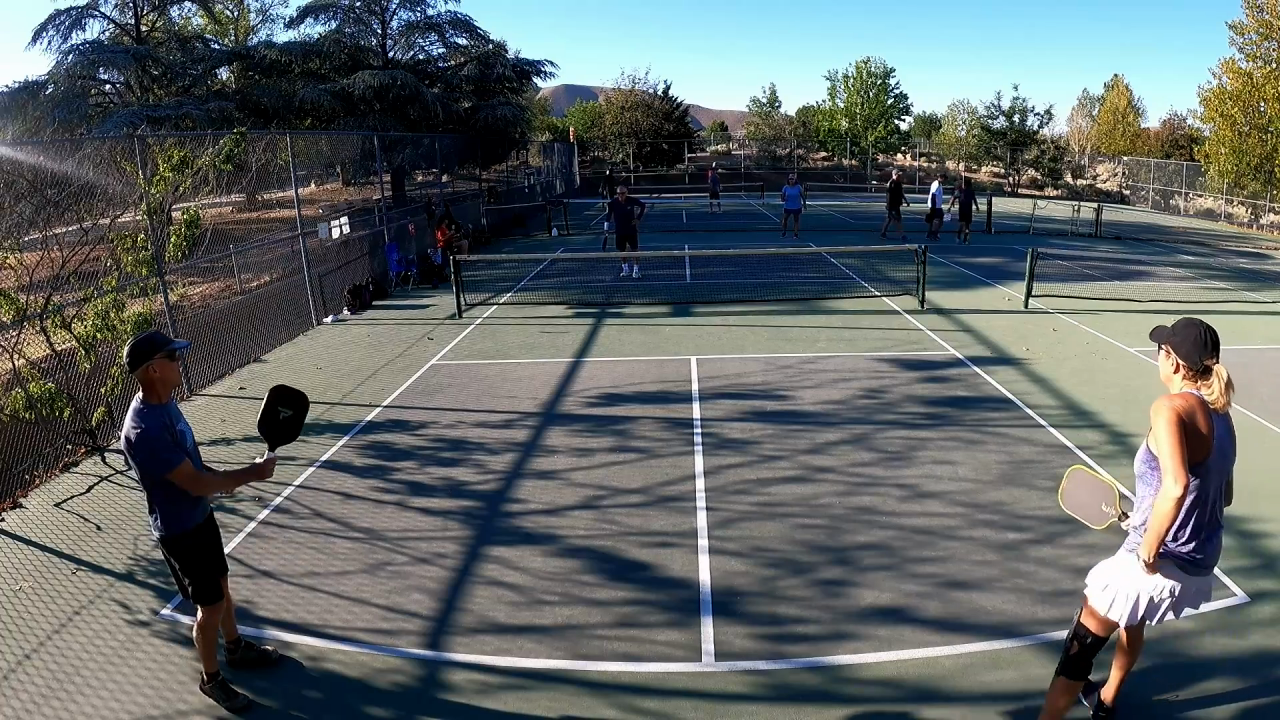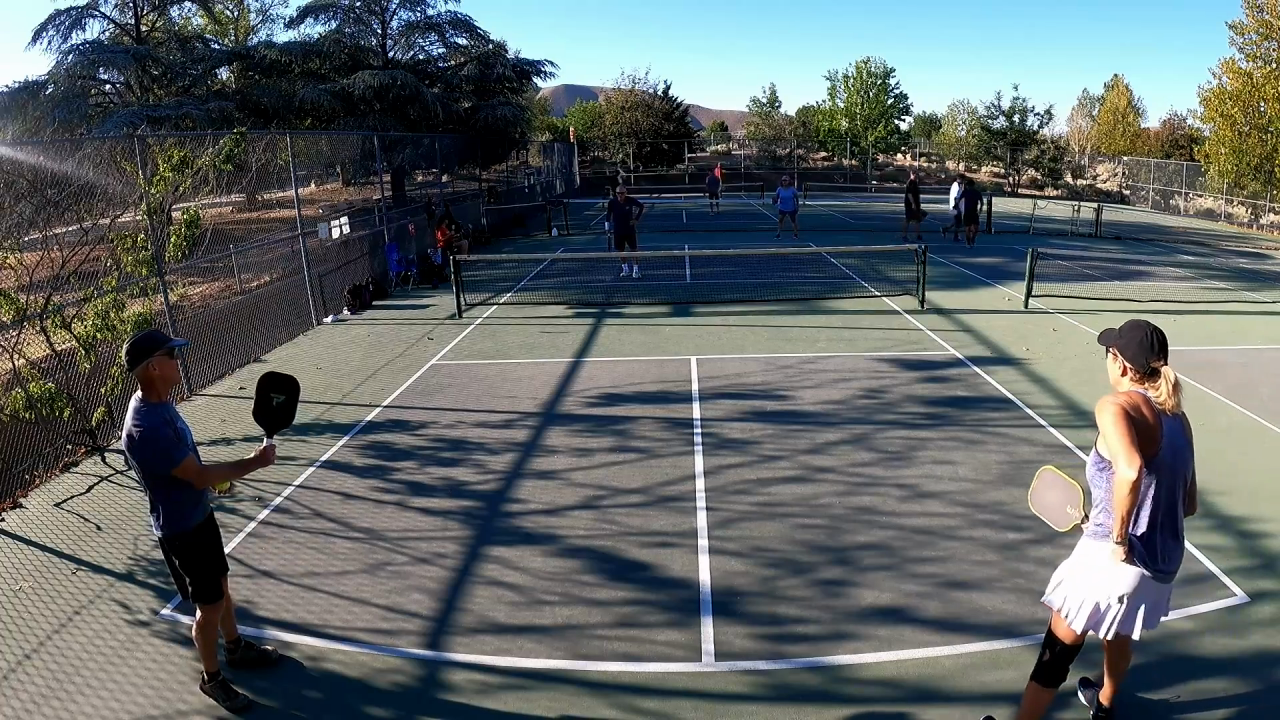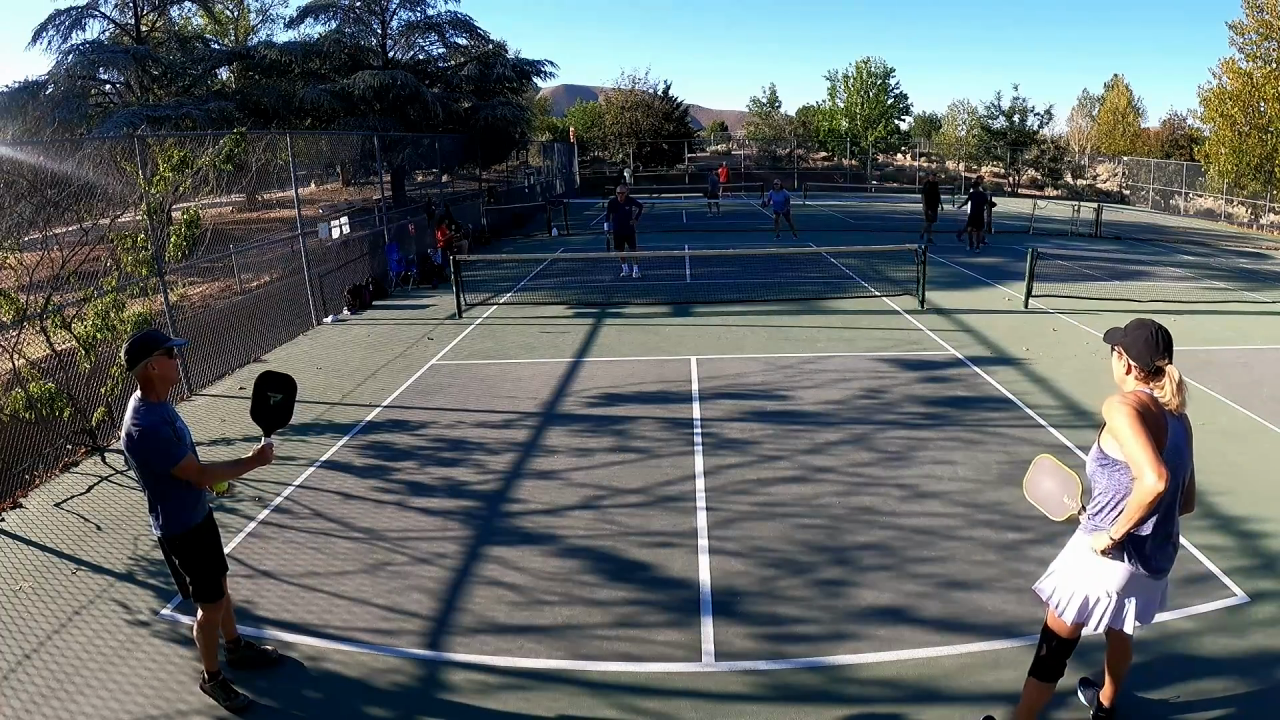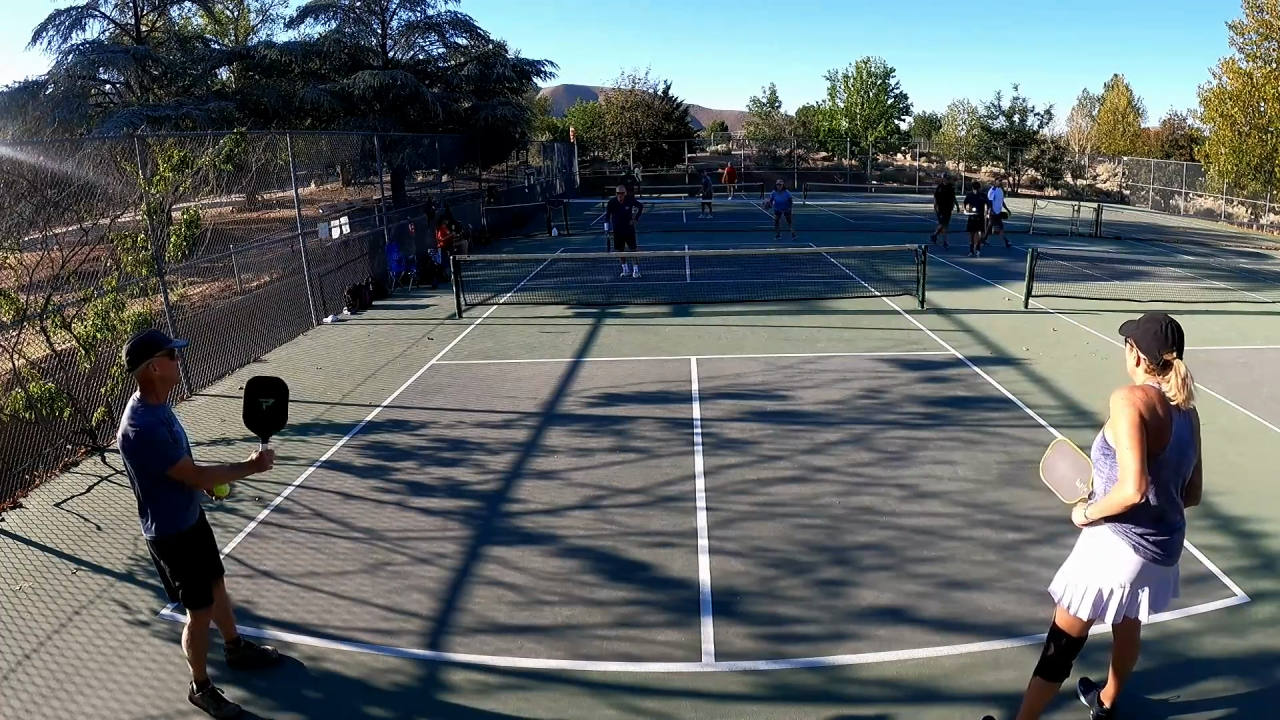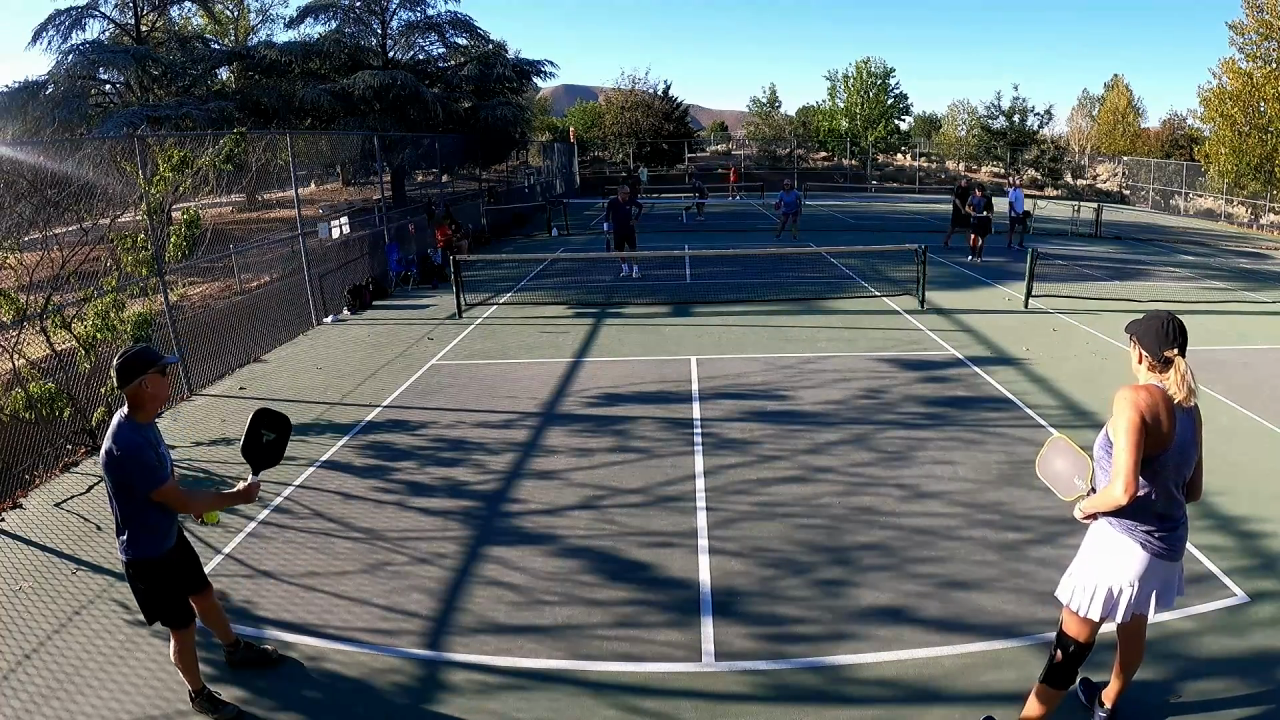
dt=0.5s
person 1, frame 1
left shoulder: (1171, 409)
right shoulder: (1220, 415)
left elbow: (1176, 486)
left wrist: (1149, 549)
left hip: (1161, 562)
right hip: (1197, 560)
left knee: (1081, 644)
right knee: (1130, 625)
person 1, frame 2
left shoulder: (1116, 405)
right shoulder: (1177, 418)
left elbow: (1130, 471)
right elbow: (1188, 504)
left wrist: (1118, 537)
left hip: (1111, 560)
right hip: (1161, 565)
left knee: (1056, 652)
right knee: (1118, 631)
person 1, frame 3
left shoulder: (1123, 406)
right shoulder: (1177, 416)
left elbow: (1155, 481)
right elbow: (1186, 501)
left wrist: (1111, 534)
left hip: (1106, 557)
right hip: (1154, 562)
left knee: (1052, 649)
right knee: (1119, 631)
person 1, frame 4
left shoulder: (1130, 399)
right shoulder: (1187, 411)
left elbow: (1133, 489)
right elbow: (1191, 494)
left wrist: (1087, 512)
left hip: (1115, 546)
right hip: (1162, 551)
left knee: (1061, 645)
right knee: (1128, 628)
person 1, frame 5
left shoulder: (1135, 399)
right shoulder: (1190, 409)
left elbow: (1123, 489)
right elbow: (1192, 491)
left wrist: (1086, 506)
left hip: (1119, 545)
right hip: (1165, 549)
left knee: (1070, 647)
right knee: (1133, 632)
person 2, frame 1
left shoulder: (164, 402)
right shoulder: (144, 429)
right elbow: (194, 484)
left wrist: (218, 475)
right wrist: (251, 473)
left hip: (200, 516)
right hip: (180, 530)
left knee: (221, 585)
right knee: (211, 606)
left ankle: (236, 648)
right ankle: (211, 678)
person 2, frame 2
left shoulder: (159, 402)
right shoulder: (146, 426)
right elbow: (199, 476)
left wrist: (217, 475)
right wrist: (253, 462)
left hip: (199, 514)
right hip: (181, 530)
left knee: (220, 585)
right knee: (210, 606)
left ankle: (236, 648)
right ankle: (211, 678)
person 2, frame 3
left shoulder: (157, 403)
right shoulder: (146, 426)
right elbow: (199, 475)
left wrist: (213, 474)
right wrist: (252, 461)
left hip: (197, 514)
right hip: (180, 529)
left knee: (220, 586)
right knee: (211, 604)
left ankle: (236, 648)
right ankle: (211, 677)
person 2, frame 4
left shoulder: (156, 404)
right shoulder: (142, 426)
right elbow: (194, 477)
left wrist: (208, 479)
right wrist: (250, 466)
left hip: (190, 517)
right hip: (171, 533)
left knee: (216, 586)
right knee: (200, 611)
left ankle: (236, 648)
right ankle: (201, 688)
person 2, frame 5
left shoulder: (142, 421)
right shoulder: (127, 446)
right elbow: (179, 501)
left wrist: (201, 503)
right wrist: (234, 497)
left hip: (170, 536)
right hip: (147, 555)
left knee: (204, 595)
right knee: (183, 628)
left ankle: (235, 648)
